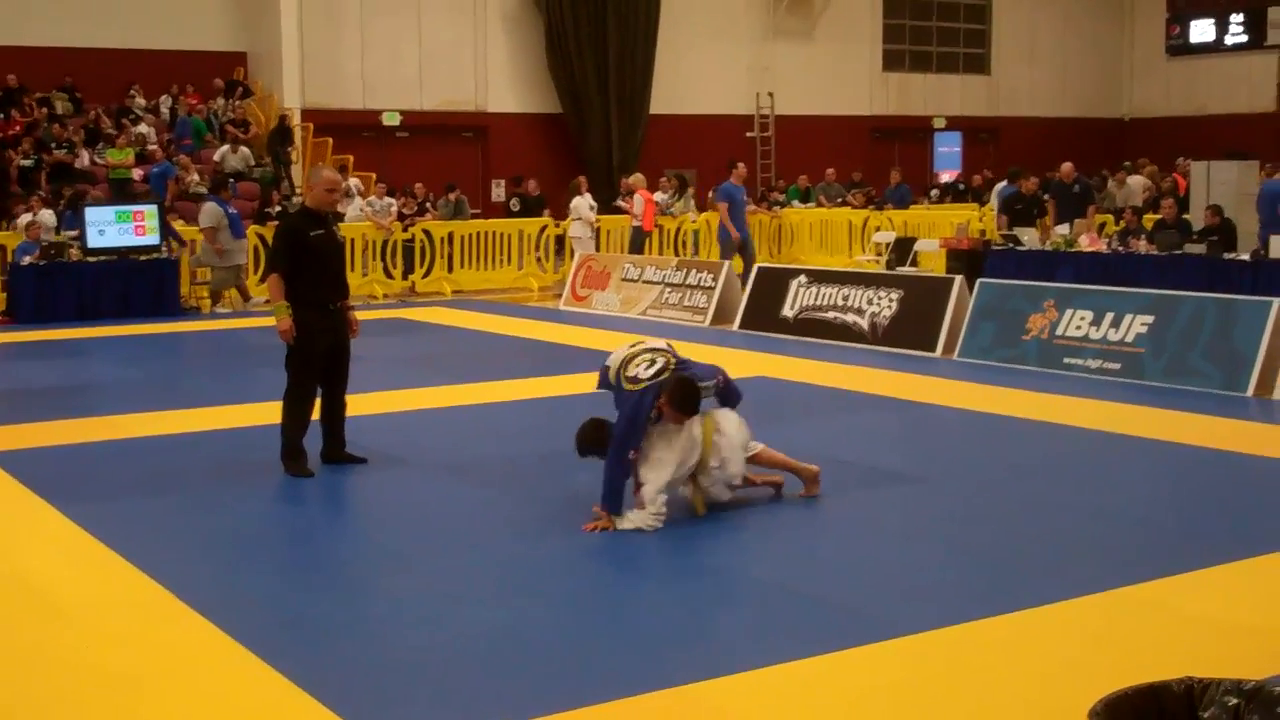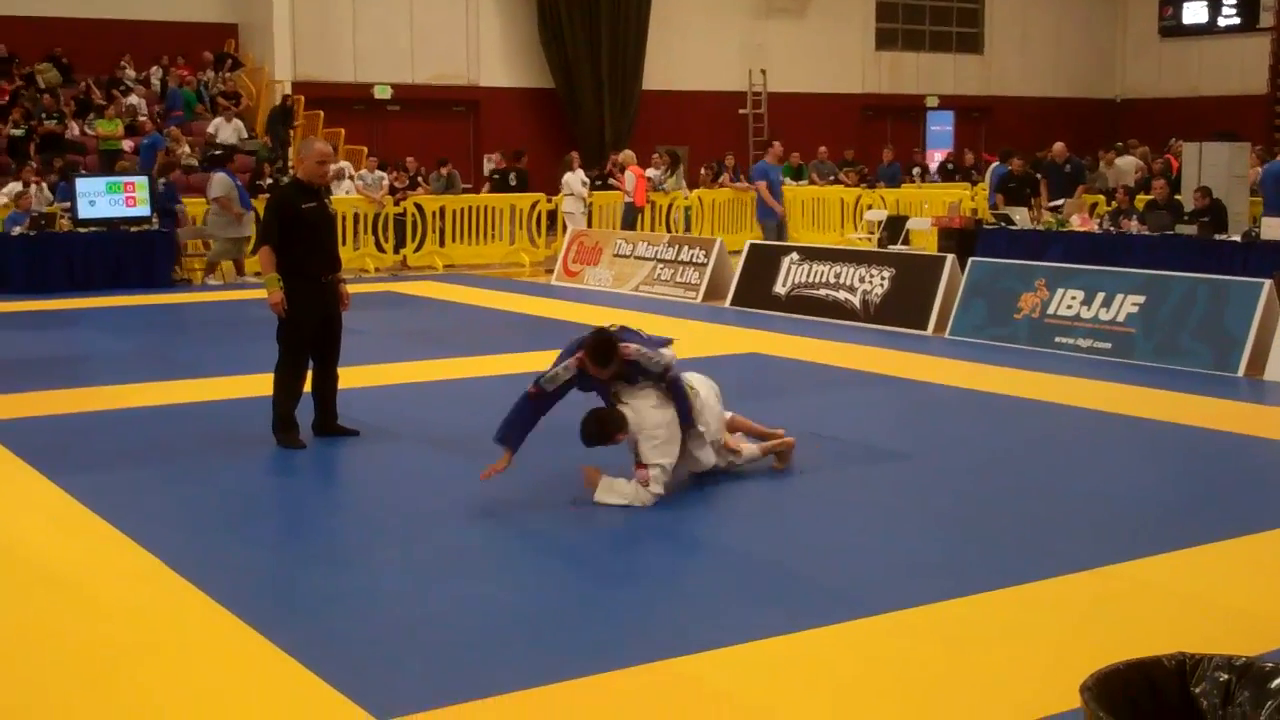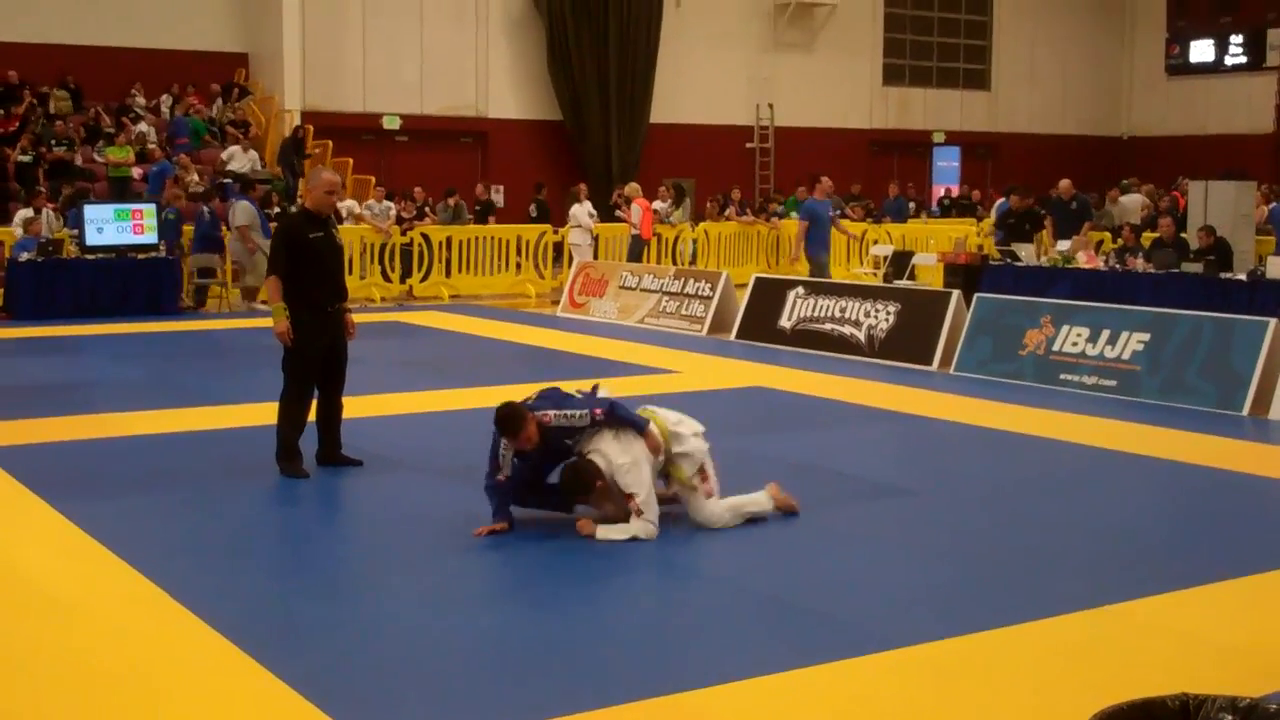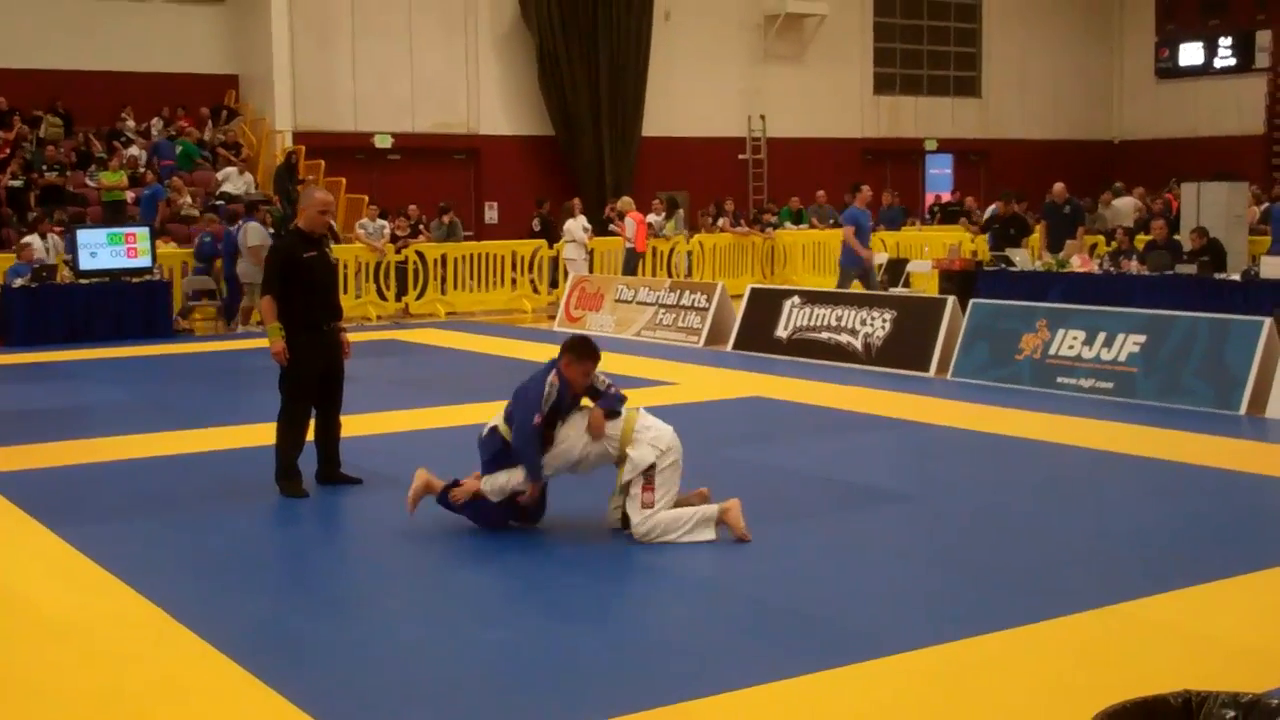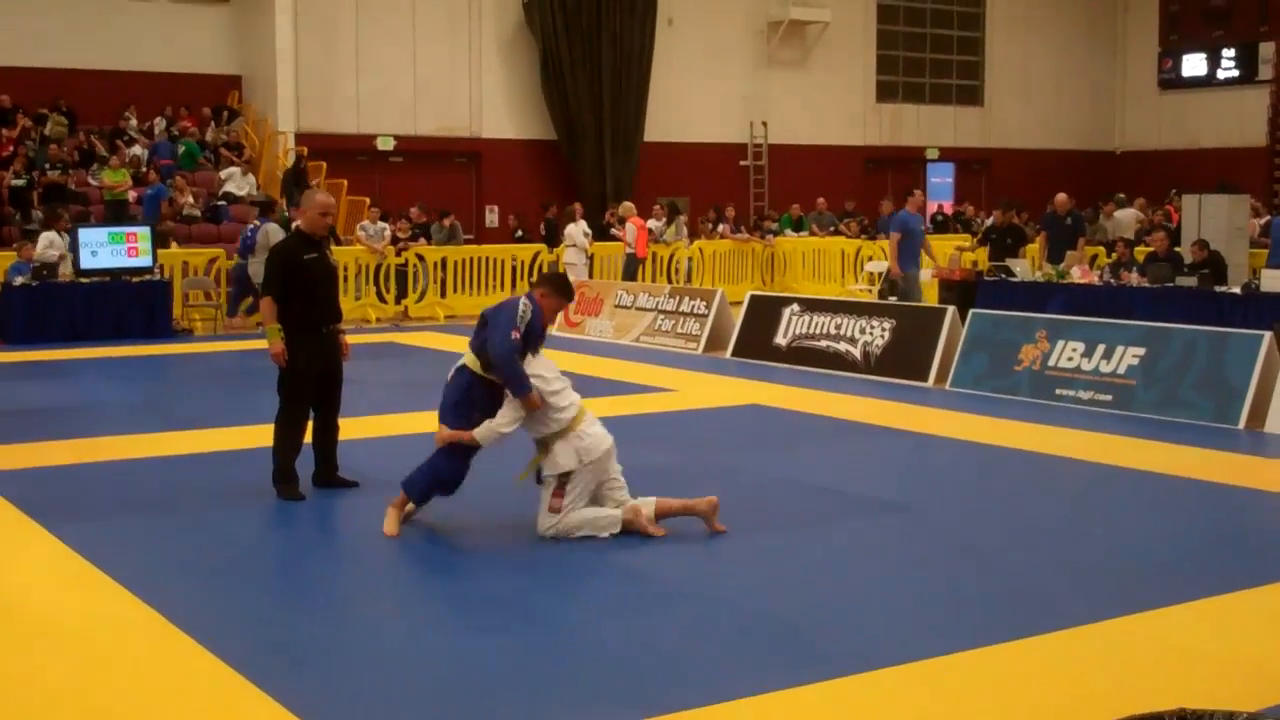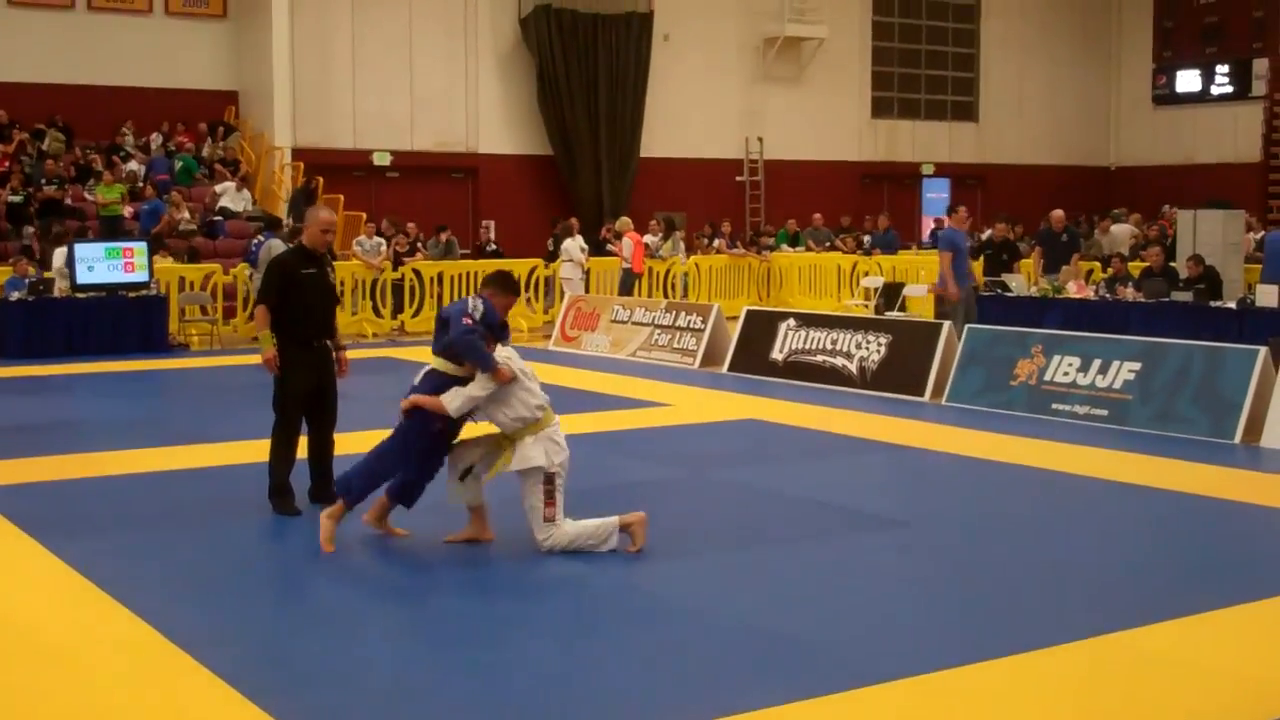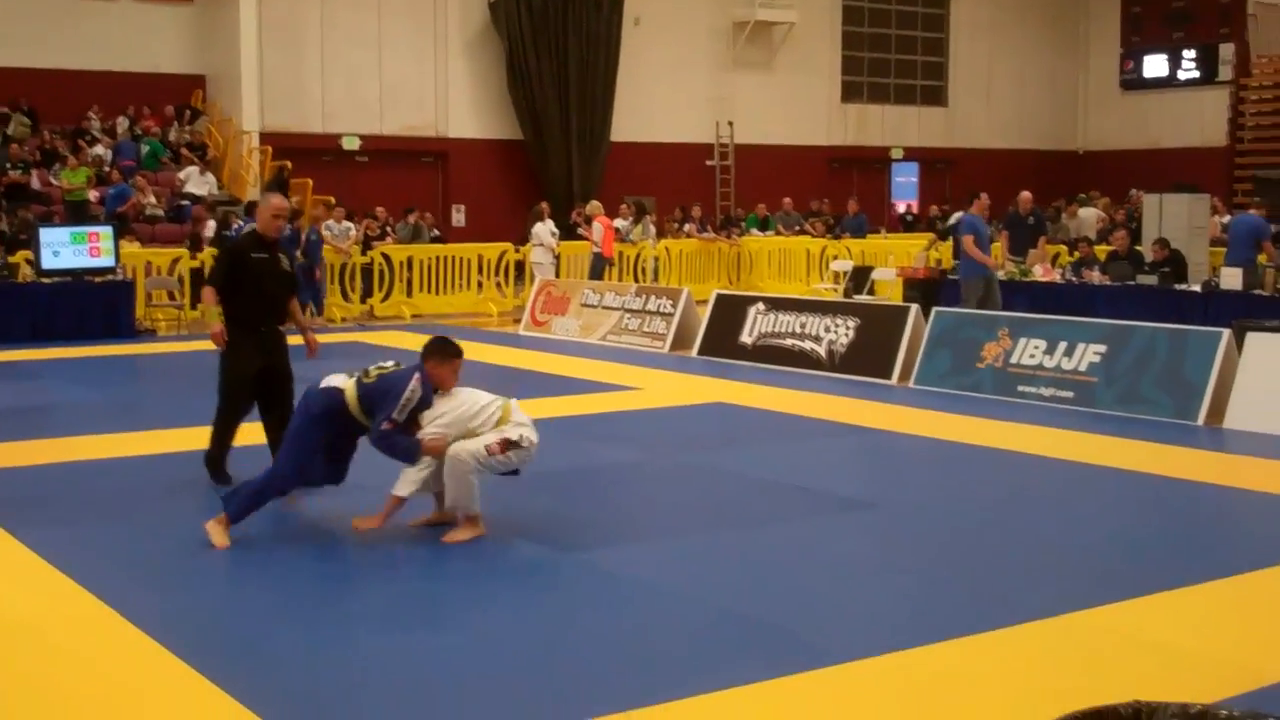
dt=0.4s
person 1, frame 1
left shoulder: (331, 224)
right shoulder: (291, 226)
right elbow: (274, 273)
left wrist: (347, 308)
right wrist: (282, 313)
left hip: (334, 317)
right hip: (306, 319)
left knee: (336, 386)
right knee: (301, 389)
left ankle: (334, 449)
right ankle: (292, 455)
person 1, frame 2
left shoulder: (323, 196)
right shoulder: (283, 198)
right elbow: (266, 246)
left wrist: (339, 281)
right wrist: (273, 286)
left hip: (326, 289)
right hip: (297, 292)
left knee: (328, 359)
right knee: (293, 362)
left ankle: (326, 421)
right ankle: (284, 427)
person 1, frame 3
left shoulder: (330, 226)
right shoulder: (291, 227)
right elbow: (274, 275)
left wrist: (344, 310)
right wrist: (279, 315)
left hip: (332, 319)
right hip: (303, 321)
left knee: (332, 389)
right knee: (298, 391)
left ankle: (330, 451)
right ankle: (288, 456)
person 1, frame 4
left shoulder: (324, 245)
right shoulder: (284, 248)
right elbow: (268, 296)
left wrist: (339, 329)
right wrist: (274, 335)
left hip: (327, 338)
right hip: (299, 341)
left knee: (330, 407)
right knee: (295, 410)
left ankle: (329, 470)
right ankle: (287, 476)
person 1, frame 5
left shoulder: (324, 247)
right shoulder: (285, 250)
right elbow: (268, 297)
left wrist: (338, 331)
right wrist: (274, 336)
left hip: (327, 340)
right hip: (299, 342)
left knee: (329, 410)
right knee: (293, 412)
left ankle: (326, 472)
right ankle: (284, 479)
person 1, frame 6
left shoulder: (326, 264)
right shoulder: (284, 263)
right elbow: (262, 305)
left wrist: (338, 347)
right wrist: (266, 343)
left hip: (321, 353)
right hip: (291, 354)
left knee: (324, 424)
right knee: (287, 424)
left ankle: (322, 488)
right ankle: (280, 493)
person 1, frame 7
left shoulder: (282, 254)
right shoulder: (237, 249)
left elbow: (289, 297)
right elbow: (211, 286)
left wrist: (305, 330)
right wrist: (215, 319)
left hip: (272, 338)
right hip: (240, 339)
left knee: (280, 406)
right knee: (233, 404)
right ankle: (215, 460)
person 2, frame 1
left shoulder: (649, 464)
left elbow: (651, 517)
left wrist: (613, 521)
left hip: (722, 447)
right hip: (720, 421)
right knee: (747, 451)
left ankle: (766, 482)
right ankle: (805, 470)
person 2, frame 2
left shoulder: (652, 437)
right shoulder: (620, 401)
left elbow: (646, 494)
left wrist: (600, 484)
left hip: (700, 408)
right hip: (691, 383)
right knee: (720, 420)
left ankle: (778, 445)
right ankle: (772, 434)
person 2, frame 3
left shoulder: (627, 467)
right shoulder: (588, 452)
left elbow: (646, 528)
left wrist: (596, 530)
left hip: (681, 437)
left knee: (709, 515)
left ankle: (770, 497)
right ankle: (679, 489)
person 2, frame 4
left shoulder: (563, 443)
right shoulder: (564, 422)
left elbow: (523, 475)
left wrist: (478, 486)
left hip: (653, 447)
right hip: (653, 437)
left knee: (644, 527)
right knee: (621, 515)
left ankle: (723, 511)
right ankle: (693, 499)
person 2, frame 5
right shoulder: (535, 362)
left elbow: (498, 429)
left wrist: (451, 436)
left hip: (575, 448)
right hip: (589, 438)
left knee: (551, 526)
right knee: (620, 508)
left ankle: (630, 516)
right ankle: (699, 506)
person 2, frame 6
left shoulder: (497, 364)
right shoulder: (500, 355)
left elbow: (456, 404)
left wrist: (416, 400)
left hip: (541, 445)
left knee: (550, 539)
right knee: (460, 457)
left ankle: (627, 521)
right ankle: (479, 527)
person 2, frame 7
left shoulder: (433, 426)
left elbow: (416, 472)
left wrist: (379, 519)
left hip: (518, 435)
right hip: (495, 428)
left knee: (457, 455)
left ankle: (472, 522)
right ankle: (445, 511)
person 3, frame 1
left shoulder: (699, 381)
right shoulder: (640, 406)
left elbow: (721, 379)
right elbow: (618, 459)
left wrist: (730, 407)
right wrist: (609, 513)
person 3, frame 2
left shoulder: (637, 353)
right shoulder: (571, 365)
left elbow: (673, 383)
right elbow: (533, 400)
left wrist: (687, 422)
right wrist: (508, 450)
person 3, frame 3
left shoulder: (553, 416)
right shoulder: (506, 442)
left elbow: (607, 410)
right elbow: (498, 482)
left wrist: (646, 431)
right wrist: (501, 518)
right hip: (553, 443)
right knee: (520, 493)
person 3, frame 4
left shoulder: (583, 376)
right shoulder: (546, 384)
left elbow: (612, 392)
right elbow: (524, 438)
left wrist: (600, 409)
right wrist: (533, 479)
left hip: (534, 442)
right hip: (503, 446)
left knee: (529, 516)
right knee: (493, 516)
right ankle: (434, 487)
person 3, frame 5
left shoulder: (535, 320)
right shoulder: (519, 309)
right elbow: (504, 354)
right wrist: (525, 393)
left hip: (490, 392)
right hip: (467, 389)
left knee: (460, 457)
right knee: (453, 453)
left ankle: (412, 500)
right ankle: (399, 505)
person 3, frame 6
left shoulder: (494, 323)
right shoulder: (473, 307)
right elbow: (464, 338)
right wrist: (494, 369)
right hip: (437, 389)
left knee: (429, 459)
right knee: (398, 451)
left ankle: (379, 514)
right ankle: (335, 512)
person 3, frame 7
left shoulder: (416, 378)
right shoulder: (413, 386)
left elbow: (398, 423)
right elbow: (382, 435)
right wrist: (422, 447)
left hip: (340, 409)
right hip: (323, 407)
left knee: (331, 471)
right knee: (286, 473)
right ankle: (222, 520)
